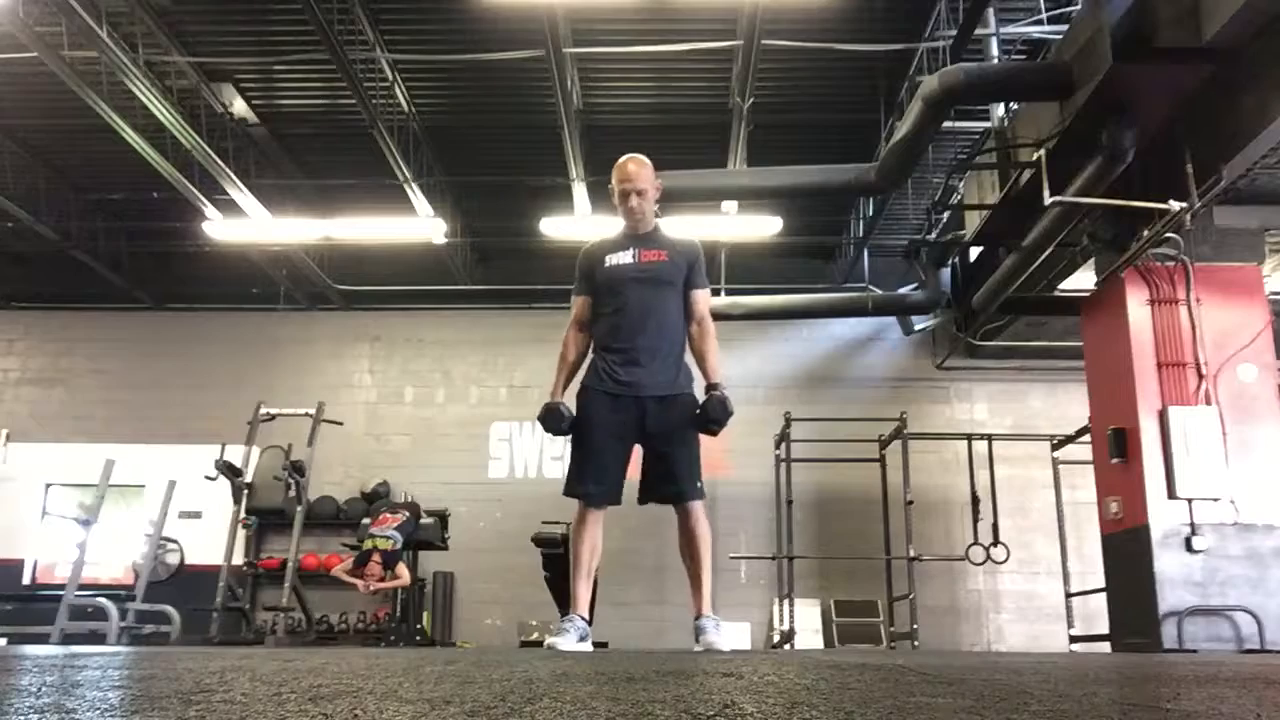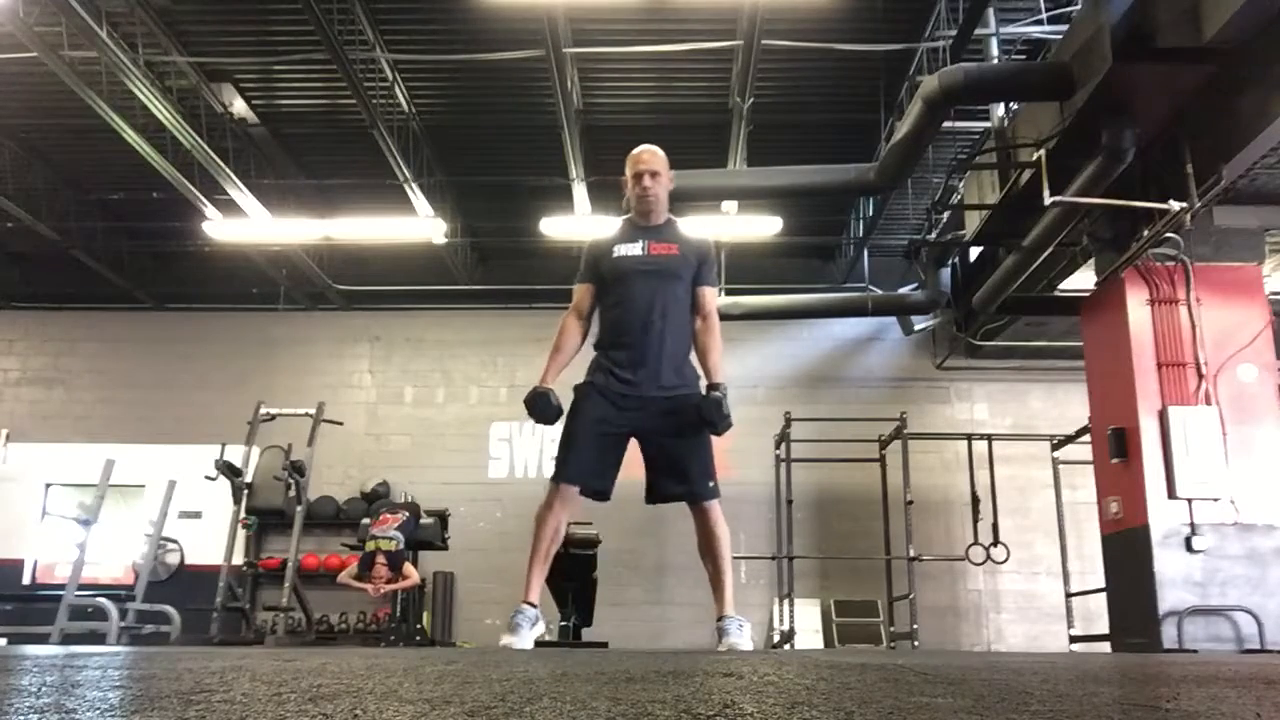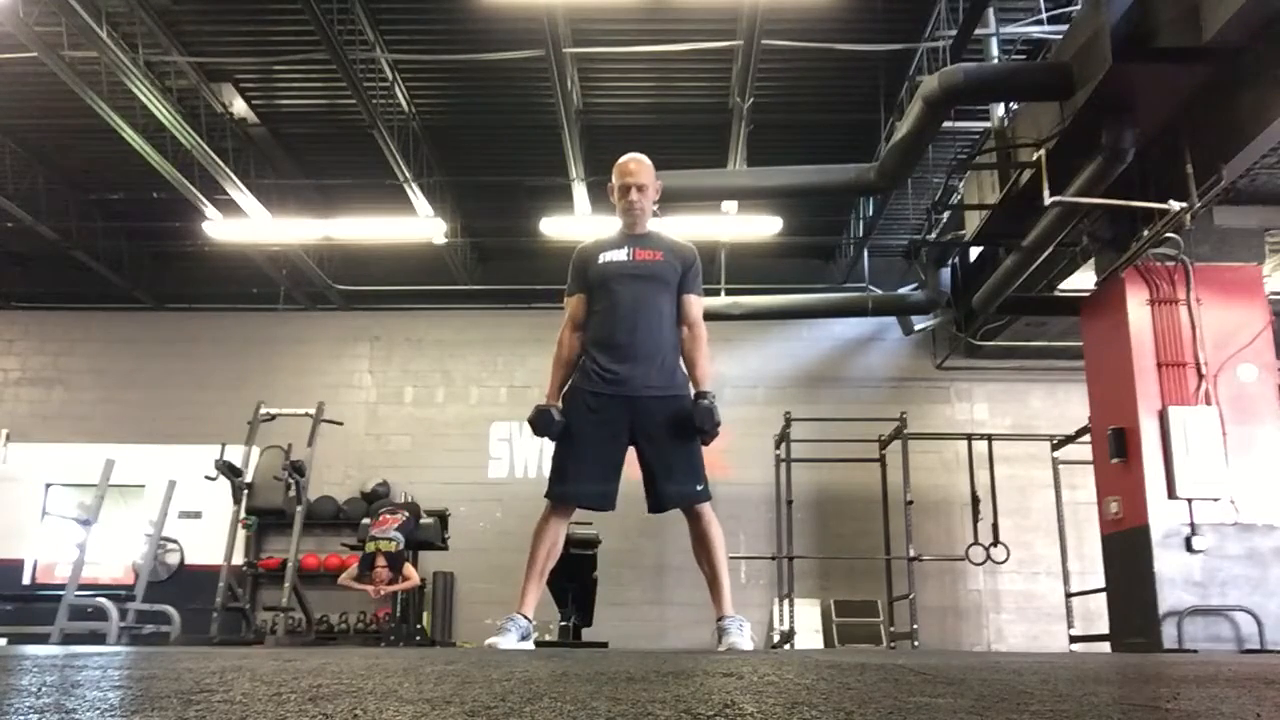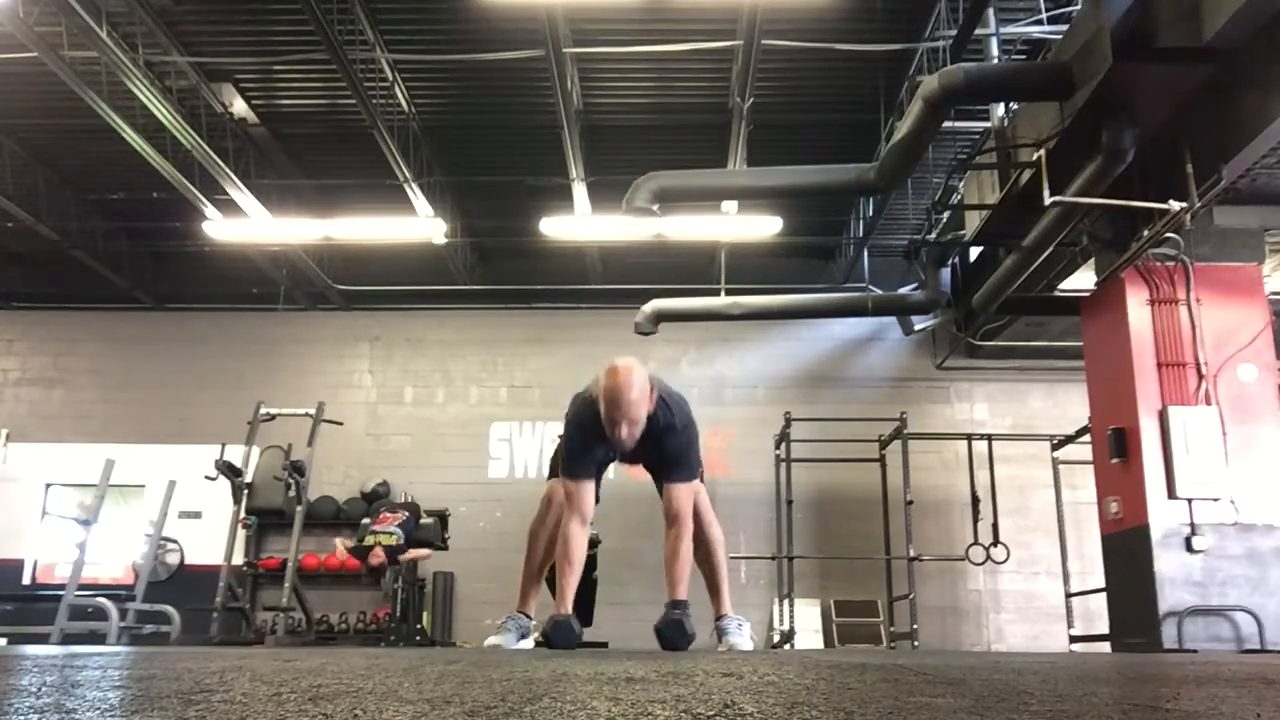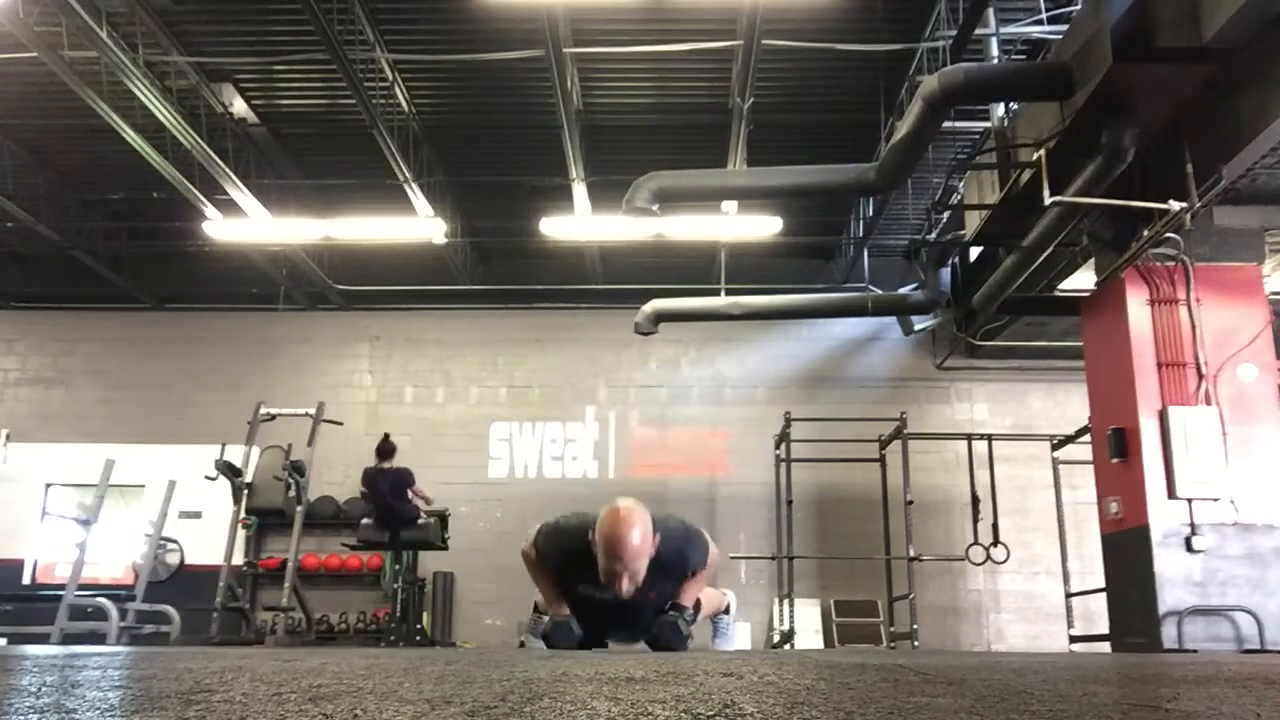
dt=1s
person 1, frame 1
left shoulder: (686, 252)
right shoulder: (595, 255)
left elbow: (700, 322)
right elbow: (579, 329)
left wrist: (715, 385)
right wrist: (557, 392)
left hip: (669, 394)
right hip: (605, 394)
left knee: (689, 501)
right knee: (591, 503)
left ankle: (705, 620)
right ankle: (578, 621)
person 1, frame 2
left shoulder: (696, 248)
right shoulder: (601, 249)
left elbow: (706, 320)
right elbow: (578, 317)
left wrist: (716, 385)
right wrist: (545, 380)
left hip: (674, 393)
right hip: (606, 389)
left knee: (705, 500)
right knee: (563, 489)
left ankle: (728, 619)
right ankle: (529, 610)
person 1, frame 3
left shoulder: (681, 254)
right shoulder: (589, 254)
left elbow: (693, 329)
right elbow: (573, 330)
left wrist: (704, 394)
right wrist: (552, 396)
left hip: (664, 396)
right hip: (595, 397)
left knee: (697, 504)
right knee: (561, 503)
left ankle: (729, 620)
right ankle: (521, 621)
person 1, frame 4
left shoulder: (676, 421)
right shoulder: (583, 418)
left elbow: (679, 520)
right elbow: (577, 520)
left wrist: (677, 605)
right wrist: (564, 610)
left hip: (659, 442)
right hip: (594, 442)
left knee: (698, 508)
right knee: (554, 503)
left ankle: (727, 619)
right ankle: (521, 619)
person 1, frame 5
left shoulder: (677, 545)
right shoulder: (569, 540)
left elbow: (710, 559)
right elbow: (530, 552)
left wrist: (682, 609)
right wrist: (559, 615)
left ankle: (722, 604)
right ankle: (543, 611)
